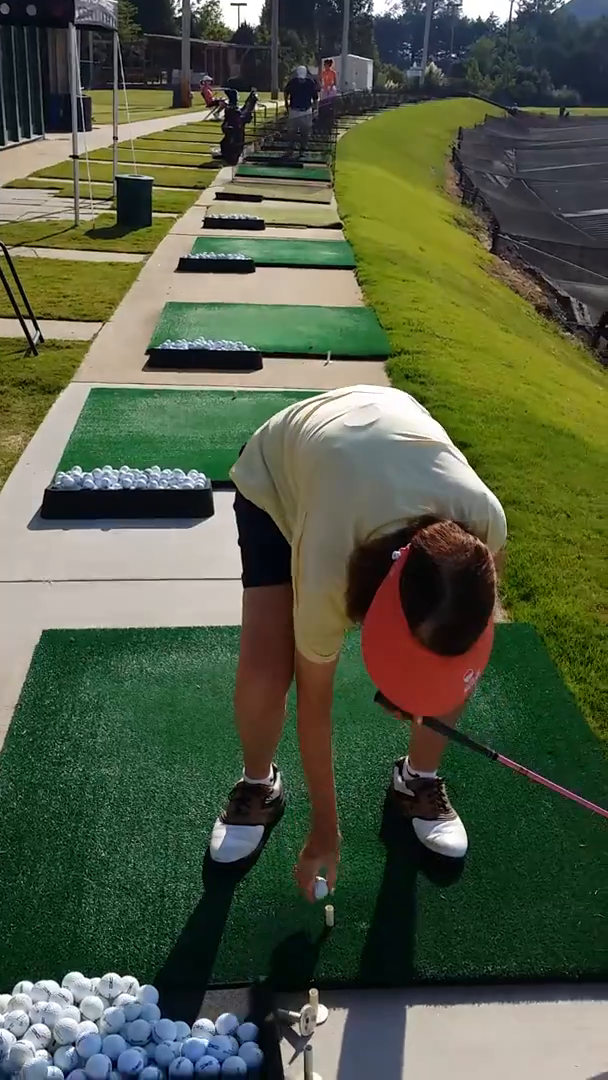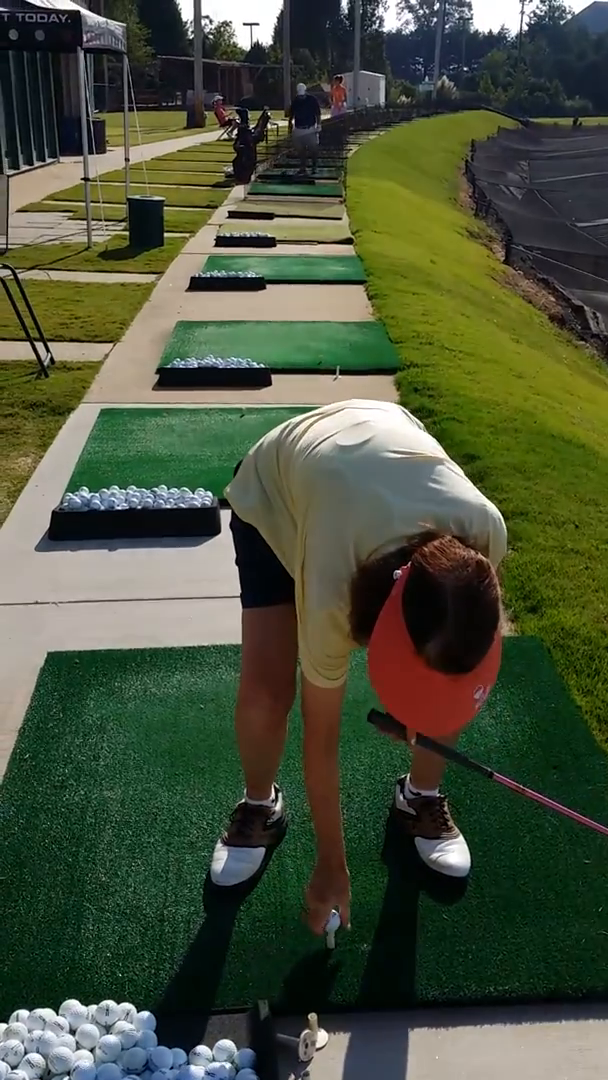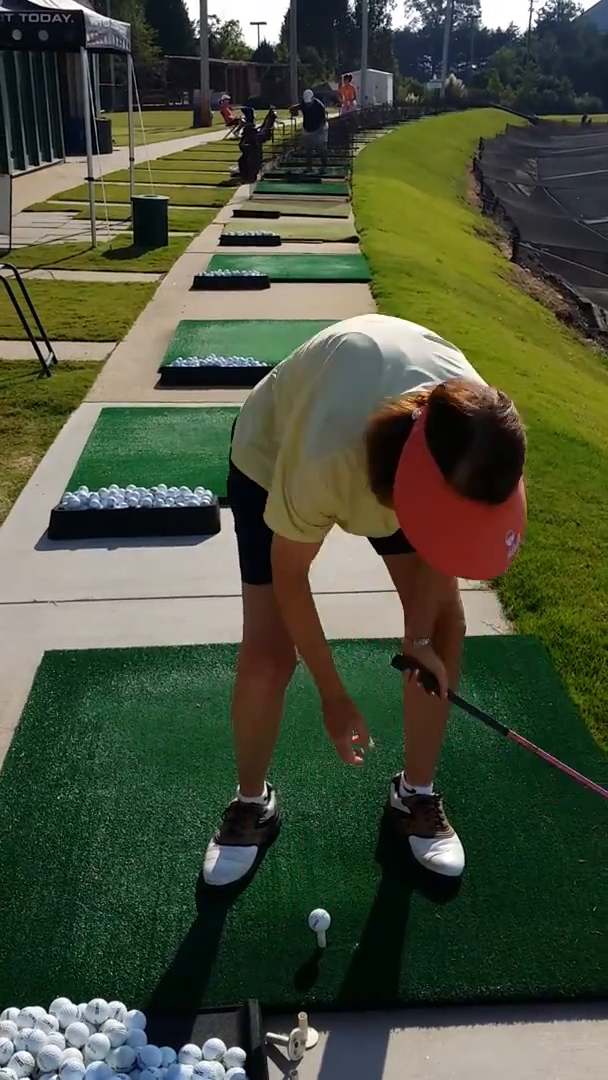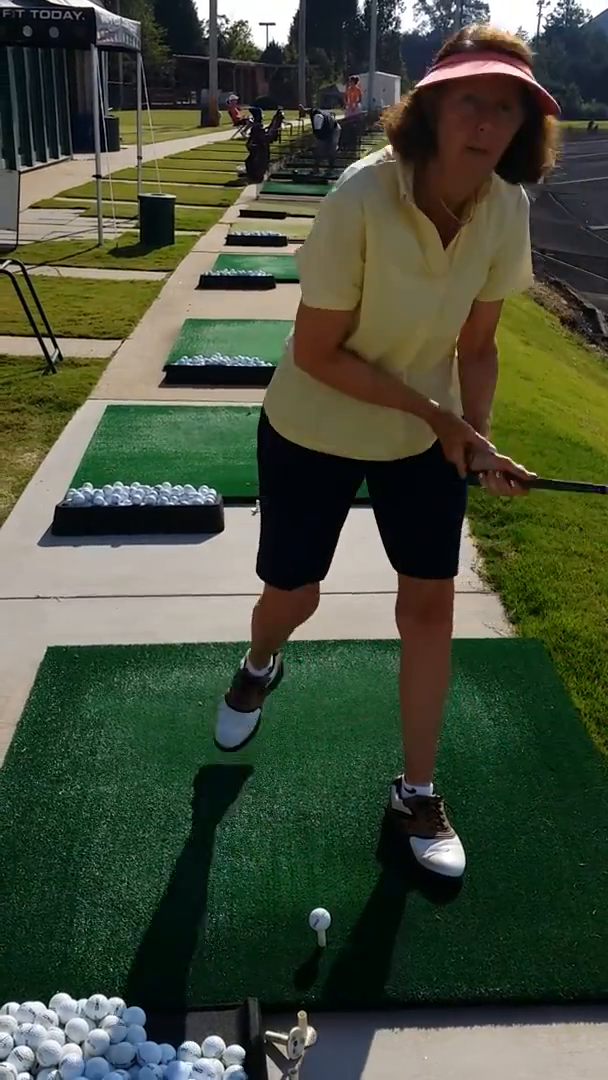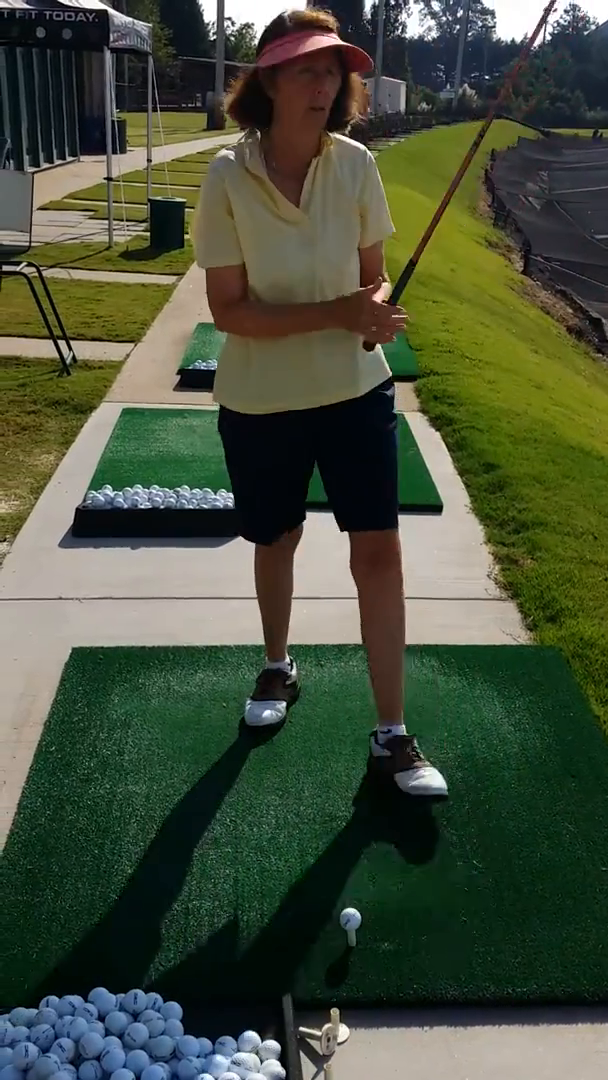
dt=0.7s
person 1, frame 1
left shoulder: (484, 518)
right shoulder: (327, 573)
right elbow: (313, 707)
left wrist: (421, 659)
right wrist: (324, 830)
right hip: (276, 470)
left knee: (452, 653)
right knee: (264, 667)
left ankle: (420, 780)
right ankle: (258, 787)
person 1, frame 2
left shoulder: (485, 528)
right shoulder: (332, 596)
right elbow: (321, 738)
left wrist: (417, 691)
right wrist: (332, 865)
right hip: (272, 491)
left knee: (450, 672)
right knee: (265, 691)
left ankle: (421, 798)
right ankle: (259, 806)
person 1, frame 3
left shoulder: (485, 431)
right shoulder: (326, 458)
left elbow: (462, 527)
right elbow: (290, 573)
left wrist: (421, 636)
right wrist: (334, 697)
left hip: (393, 452)
right hip: (274, 456)
left knee: (446, 624)
right knee: (267, 655)
left ankle: (415, 793)
right ankle: (252, 802)
person 1, frame 4
left shoulder: (506, 208)
right shoulder: (361, 198)
left elbow: (477, 345)
right elbow: (315, 351)
left wrist: (478, 437)
right wrist: (434, 414)
left hip: (427, 434)
right hip: (312, 431)
left knee: (429, 608)
right knee: (293, 592)
left ankle: (416, 793)
right ankle: (259, 668)
person 1, frame 5
left shoulder: (355, 164)
right shoulder: (227, 176)
left elbow: (373, 276)
right elbow: (229, 310)
left wrist: (377, 310)
right wrist: (332, 313)
left hip: (355, 390)
right hip: (261, 402)
left knee: (379, 552)
right knee: (275, 542)
left ankle: (392, 734)
right ankle: (279, 667)
